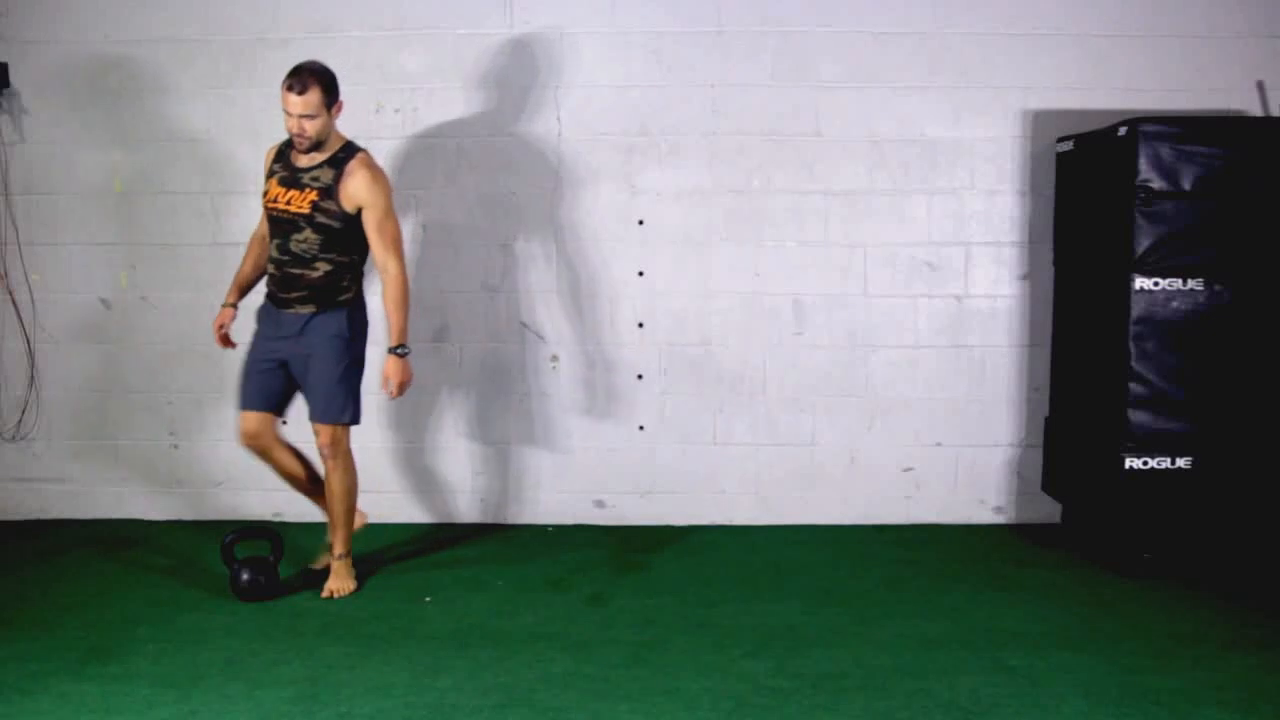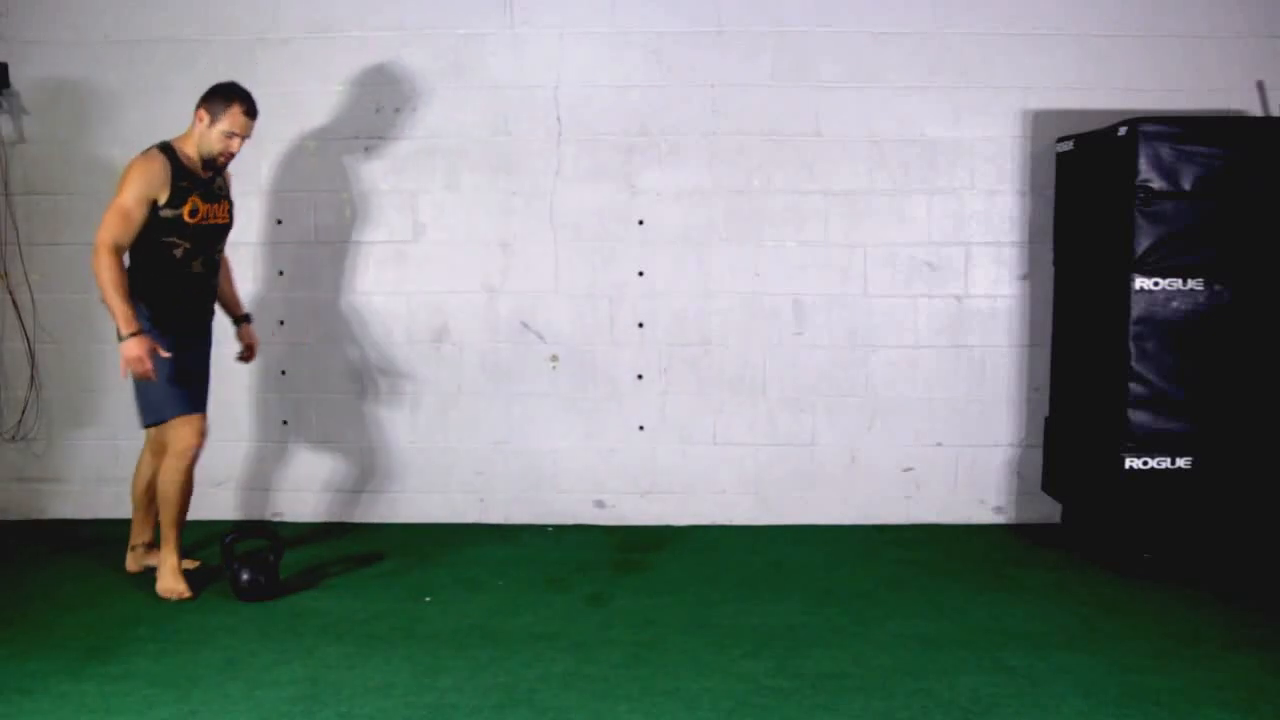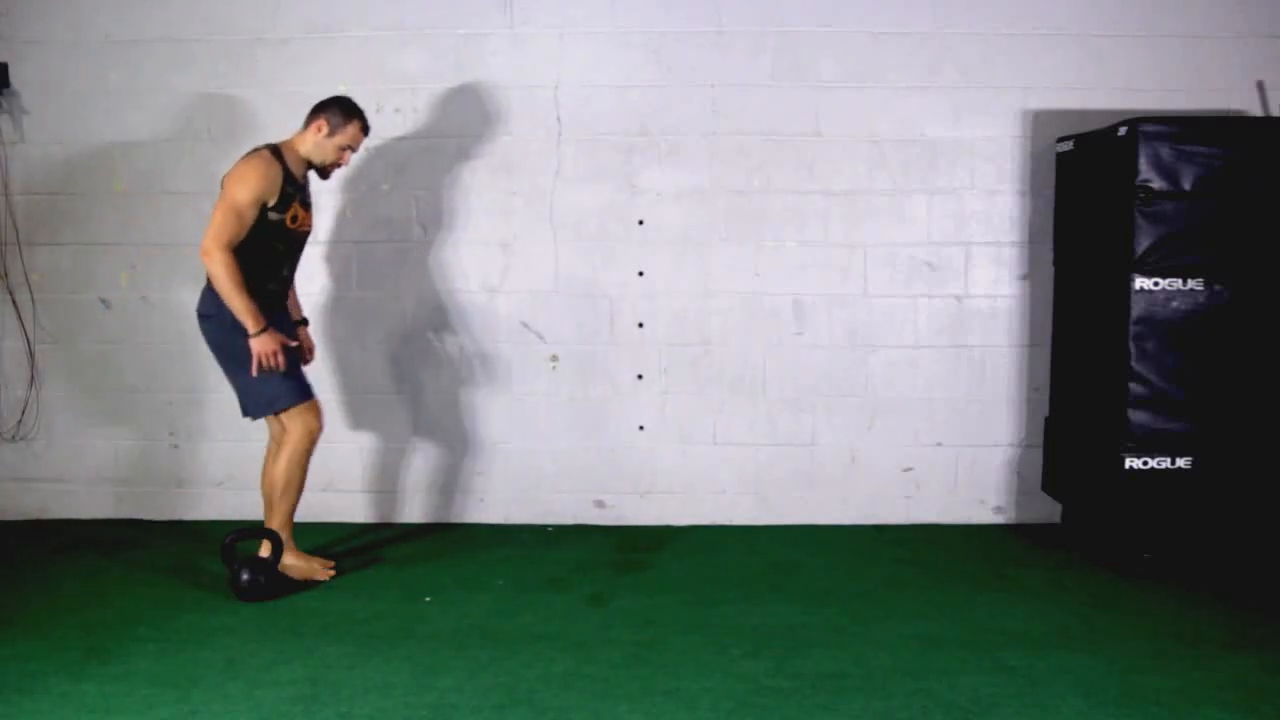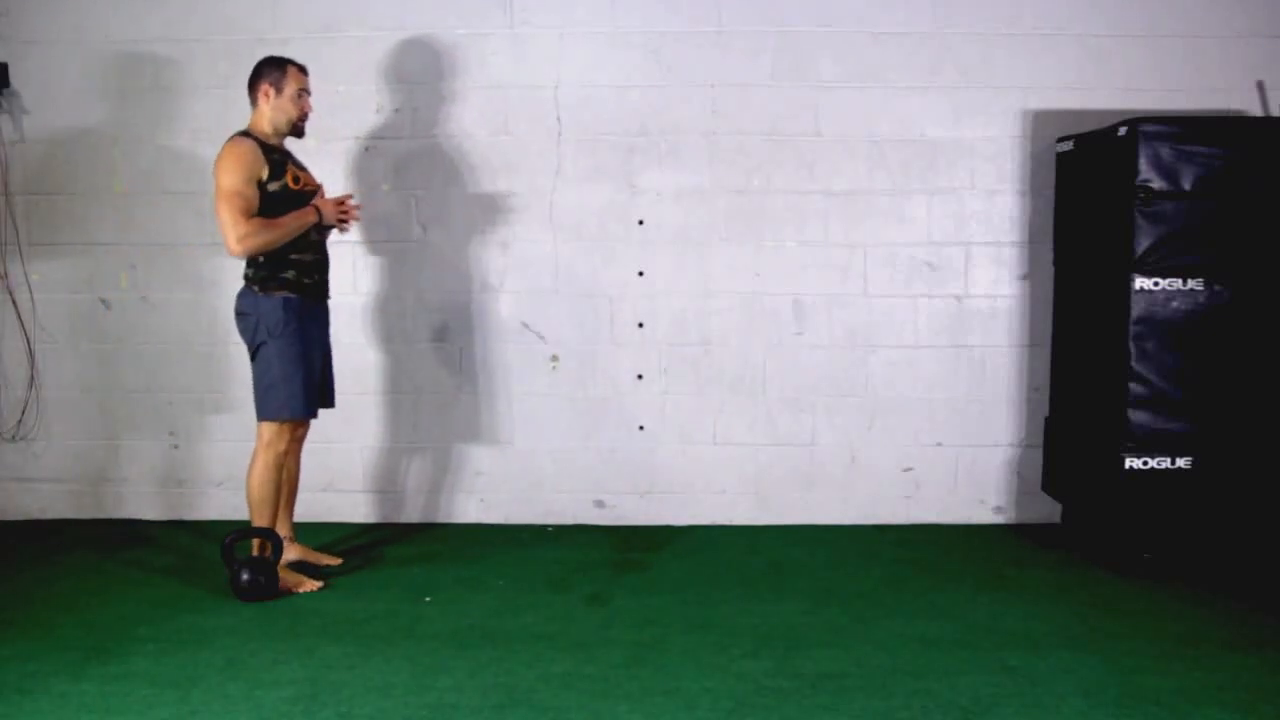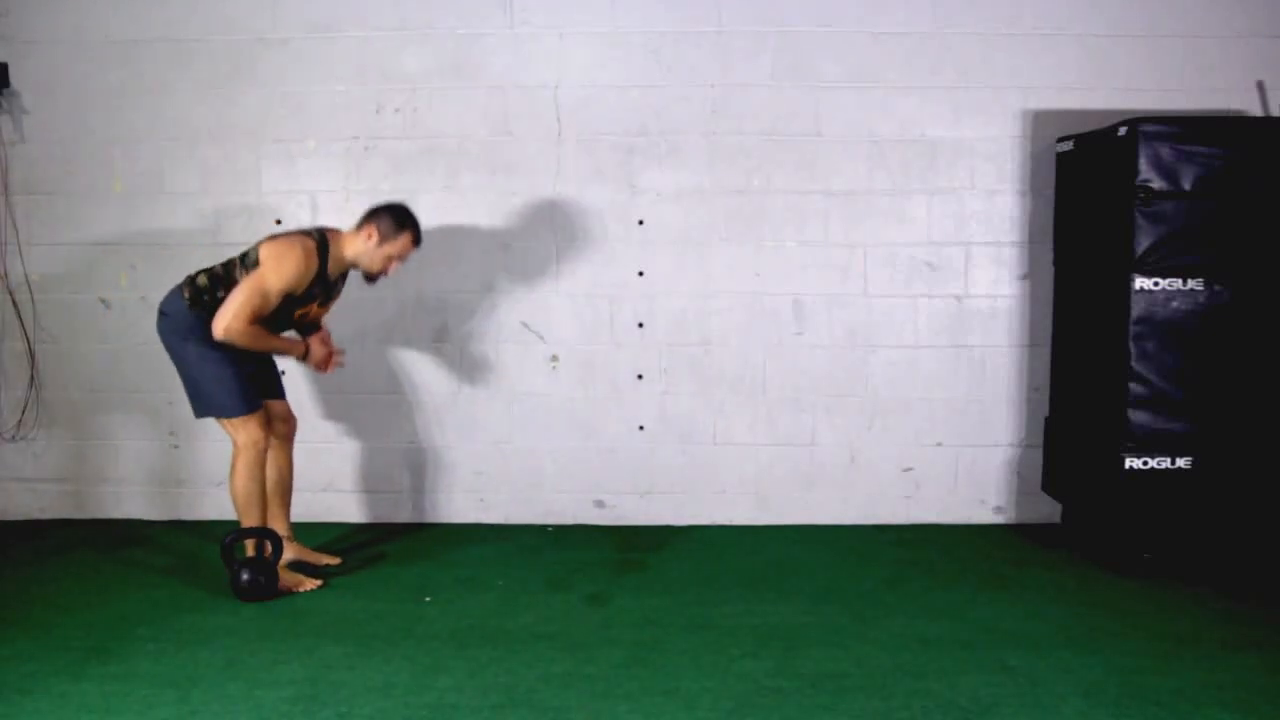
dt=1s
person 1, frame 1
left shoulder: (360, 175)
right shoulder: (276, 158)
left elbow: (392, 266)
left wrist: (397, 350)
right wrist: (232, 299)
left hip: (331, 321)
right hip: (276, 315)
left knee: (332, 442)
right knee: (253, 431)
left ankle: (342, 556)
right ankle: (339, 512)
person 1, frame 2
left shoulder: (219, 178)
right shoulder: (152, 170)
right elbow: (106, 252)
left wrist: (240, 318)
right wrist: (131, 332)
left hip: (193, 322)
right hip: (153, 323)
left knee: (167, 438)
right knee: (185, 436)
left ankle: (142, 546)
right ankle: (169, 559)
person 1, frame 3
left shoulder: (300, 181)
right shoulder: (261, 169)
right elbow: (214, 249)
left wrist: (298, 323)
right wrist: (257, 329)
left hip: (268, 315)
right hip: (236, 316)
left knee: (286, 431)
right knee: (304, 421)
left ankle: (280, 545)
right ankle: (278, 545)
person 1, frame 4
left shoulder: (284, 157)
right shoulder: (241, 153)
right elbow: (240, 239)
left wrist: (329, 216)
right wrist: (315, 213)
left hip: (307, 305)
right hip: (275, 307)
left knee: (295, 432)
right knee: (275, 436)
left ankle: (285, 542)
right ankle: (260, 561)
person 1, frame 5
left shoulder: (339, 265)
right shoulder: (299, 258)
left elbow: (303, 313)
right elbow: (227, 326)
left wrist: (316, 339)
right wrist: (301, 350)
left hip: (232, 324)
right hip: (191, 319)
left knee: (280, 425)
right knee: (253, 436)
left ankle: (283, 544)
